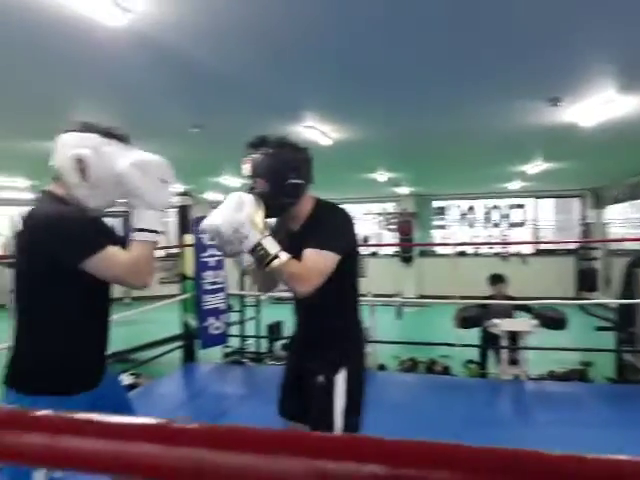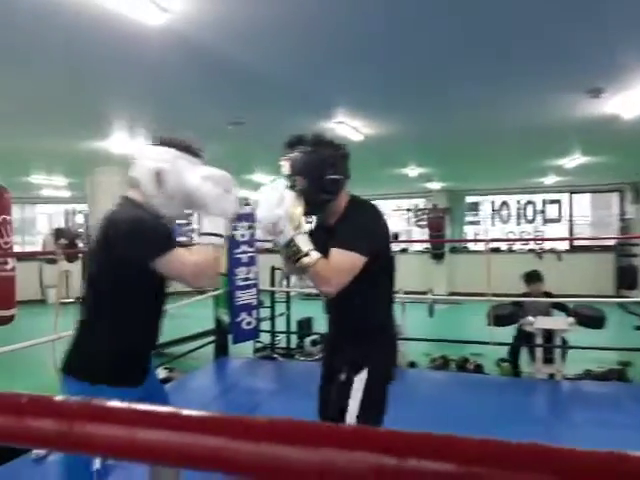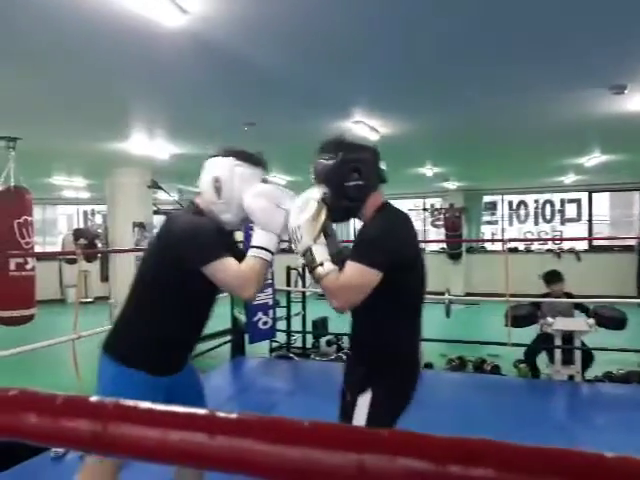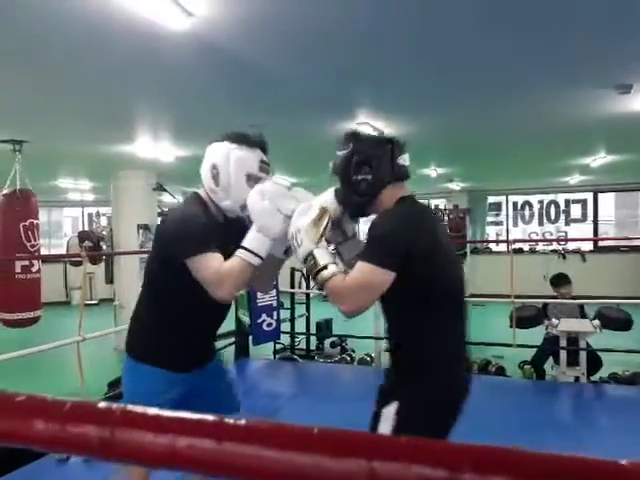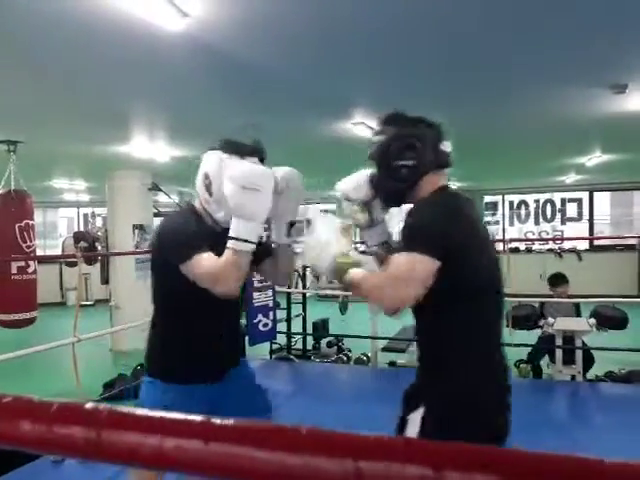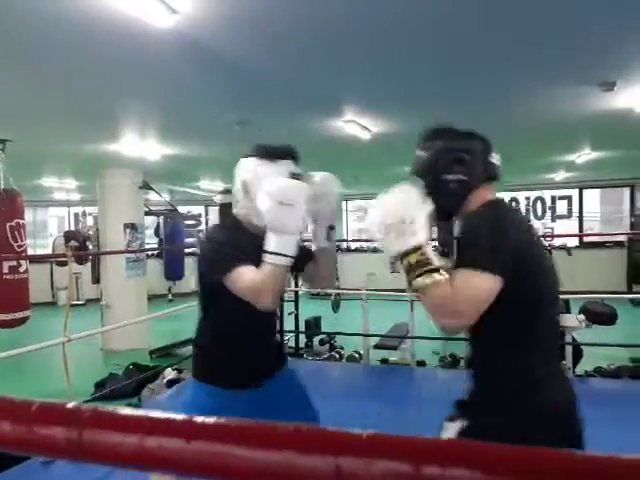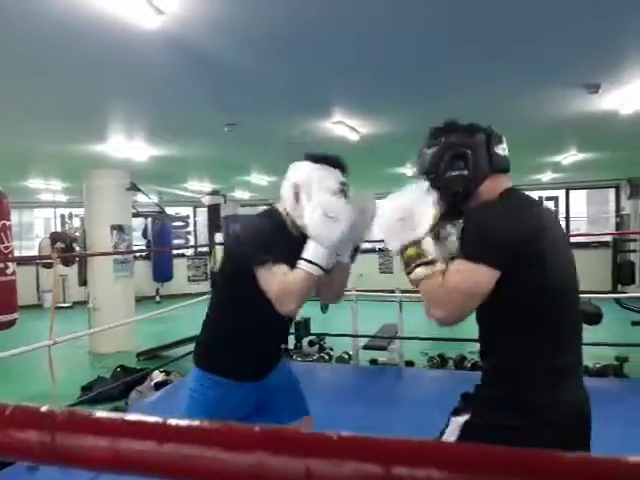
dt=0.2s
person 1, frame 1
left shoulder: (78, 218)
right shoulder: (55, 221)
left elbow: (128, 267)
right elbow: (137, 276)
left wrist: (143, 208)
right wrist: (150, 207)
left hip: (91, 377)
right hip: (44, 390)
person 1, frame 2
left shoulder: (147, 222)
right shoulder: (131, 225)
left elbow: (193, 270)
right elbow: (201, 276)
left wrist: (214, 215)
right wrist: (216, 216)
left hip: (134, 372)
right hip: (97, 381)
person 1, frame 3
left shoulder: (218, 231)
right shoulder: (189, 228)
left elbow: (248, 281)
right elbow: (246, 286)
left wrist: (270, 230)
right wrist: (268, 229)
left hip: (173, 363)
right hip: (131, 365)
person 1, frame 4
left shoulder: (233, 222)
right shoulder: (184, 220)
left elbow: (260, 282)
right elbow: (223, 287)
left wrist: (281, 236)
right wrist: (263, 232)
left hip: (200, 357)
right hip: (154, 363)
person 1, frame 5
left shoulder: (232, 229)
right shoulder: (176, 231)
left elbow: (281, 275)
right elbow: (224, 283)
left wrist: (283, 222)
right wrist: (248, 220)
left hip: (226, 367)
right hip: (173, 376)
person 1, frame 6
left shoulder: (276, 234)
right shoulder: (220, 241)
left elbow: (324, 280)
right elbow: (264, 298)
left wrist: (323, 225)
right wrist: (284, 234)
left hip: (271, 371)
right hip: (218, 382)
person 1, frame 7
left shoulder: (303, 236)
right shoulder: (256, 231)
left elbow: (330, 294)
right elbow: (287, 302)
left wrist: (349, 242)
right wrist: (321, 243)
left hip: (268, 366)
right hip: (222, 374)
person 2, frame 1
left shoulder: (331, 220)
right shoulder: (283, 226)
left elbow: (304, 282)
right elbow: (265, 284)
left wrist: (255, 239)
right wrist: (238, 248)
left hip: (336, 349)
right hip: (306, 342)
right knee: (300, 427)
person 2, frame 2
left shoulder: (363, 218)
right shoulder: (327, 221)
left elbow: (329, 281)
right elbow: (306, 268)
left wrist: (289, 234)
right wrist: (285, 231)
left hip: (367, 349)
right hip: (343, 343)
person 2, frame 3
left shoulder: (383, 229)
right shoulder: (387, 224)
left elbow: (341, 297)
right elbow: (348, 278)
left wrist: (309, 243)
right wrist: (322, 236)
left hip: (384, 368)
right hip: (383, 362)
person 2, frame 4
left shoulder: (396, 224)
right shoulder: (417, 218)
left elbow: (350, 300)
right elbow: (375, 279)
left wrist: (309, 250)
right wrist: (342, 237)
left hip: (421, 380)
person 2, frame 5
left shoulder: (433, 214)
right shoulder: (457, 209)
left elbow: (391, 297)
right elbow: (403, 275)
left wrist: (339, 261)
right wrist: (373, 227)
left hip: (451, 387)
person 2, frame 6
left shoulder: (485, 228)
right shoulder: (507, 222)
left elbow: (453, 316)
right elbow: (460, 289)
left wrist: (408, 247)
left hip: (505, 410)
person 2, frame 7
left shoulder: (491, 218)
right shoulder: (536, 214)
left elbow: (446, 308)
left wrist: (413, 243)
right wrist: (438, 238)
left hip: (514, 408)
